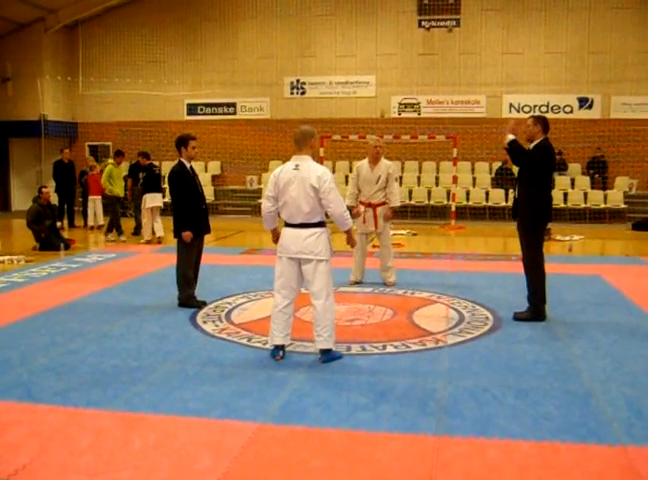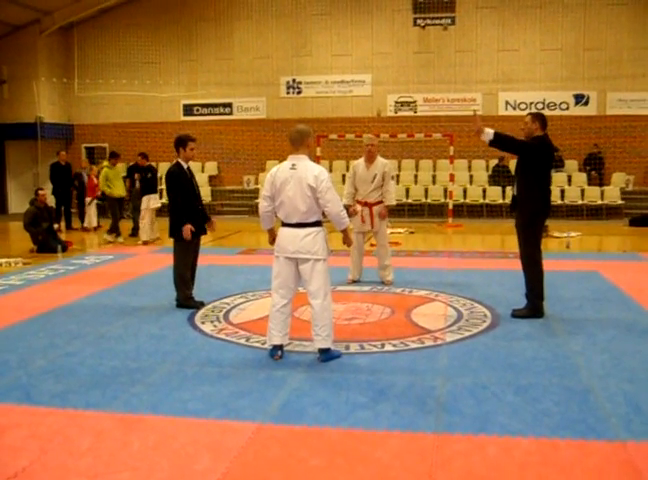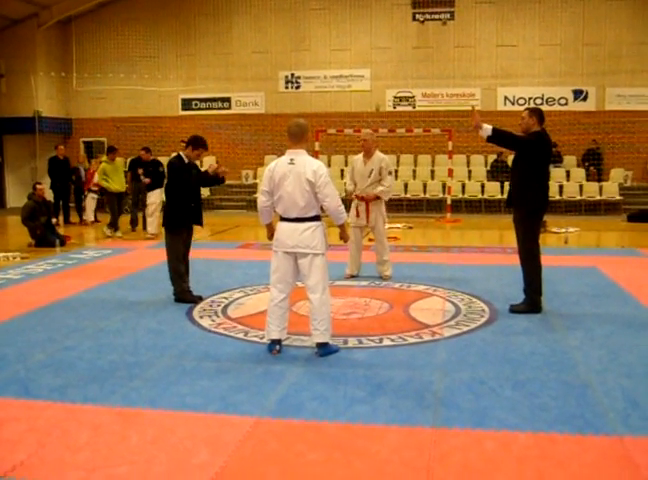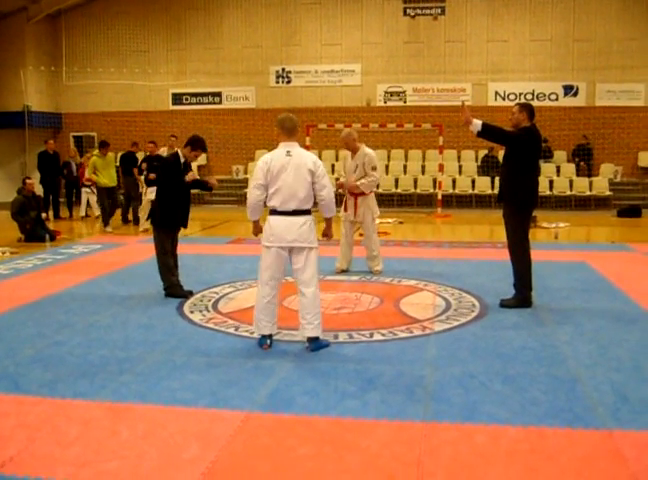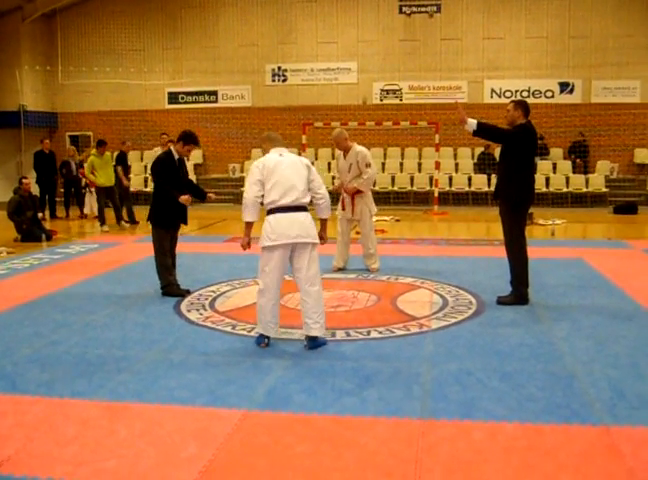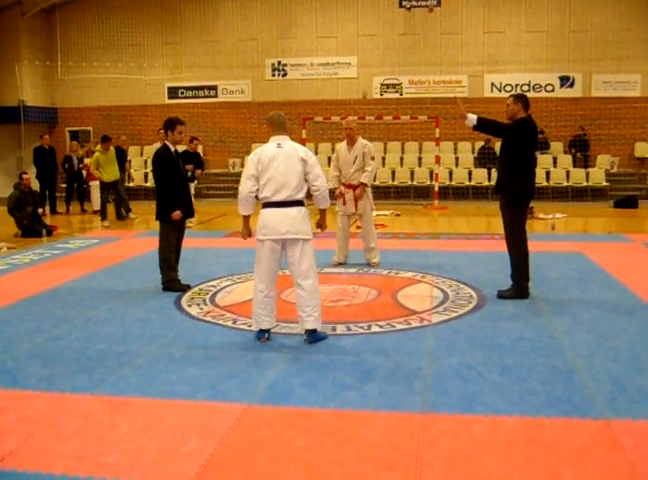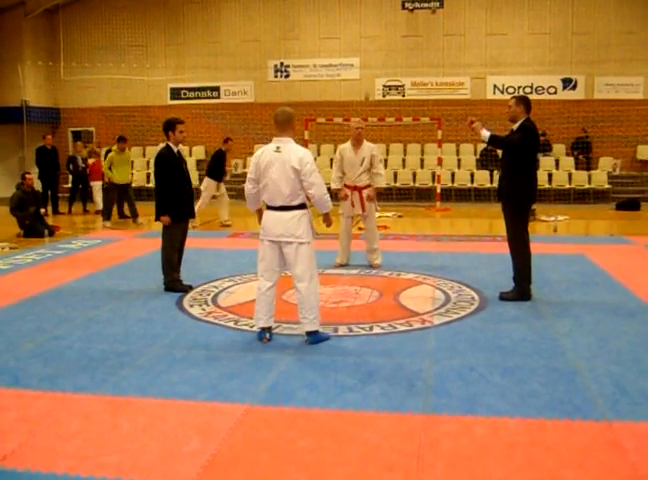
dt=0.3s
person 1, frame 1
left shoulder: (279, 172)
right shoulder: (321, 172)
left elbow: (268, 208)
right elbow: (336, 207)
left wrist: (273, 231)
right wrist: (349, 233)
left hip: (288, 237)
right hip: (314, 238)
left knee: (283, 294)
right knee: (321, 295)
left ankle: (278, 346)
right ankle: (325, 348)
person 1, frame 2
left shoulder: (275, 172)
right shoulder: (317, 172)
left elbow: (265, 207)
right elbow: (333, 207)
left wrist: (270, 231)
right wrist: (346, 232)
left hip: (285, 238)
right hip: (311, 238)
left knee: (281, 294)
right knee: (319, 295)
left ankle: (276, 345)
right ankle: (324, 348)
person 1, frame 3
left shoulder: (273, 167)
right shoulder: (316, 166)
left elbow: (264, 202)
right elbow: (331, 202)
left wrist: (269, 226)
right wrist: (342, 228)
left hip: (284, 232)
right hip: (310, 232)
left knee: (279, 288)
right knee: (317, 289)
left ankle: (274, 340)
right ankle: (322, 342)
person 1, frame 4
left shoulder: (267, 160)
right shoulder: (312, 160)
left elbow: (255, 197)
right elbow: (326, 196)
left wrist: (255, 223)
right wrist: (328, 224)
left hip: (275, 225)
right hip: (303, 225)
left knee: (268, 282)
right knee: (308, 284)
left ankle: (265, 335)
right ankle: (313, 337)
person 1, frame 5
left shoulder: (261, 163)
right shoulder: (303, 162)
left elbow: (252, 198)
right elbow: (321, 196)
left wrist: (247, 233)
right wrist: (324, 228)
left hip: (276, 224)
right hip: (303, 222)
left knee: (269, 283)
right knee: (310, 282)
left ankle: (265, 334)
right ankle: (313, 335)
person 1, frame 6
left shoulder: (258, 154)
right shoulder: (302, 152)
left elbow: (246, 190)
right elbow: (320, 186)
left wrist: (246, 223)
right wrist: (323, 215)
left hip: (269, 218)
right hip: (296, 216)
left knee: (264, 277)
right knee: (305, 275)
left ankle: (263, 329)
right ankle: (311, 329)
person 1, frame 7
left shoulder: (260, 155)
right shoulder: (301, 154)
left elbow: (251, 190)
right elbow: (317, 190)
left wrist: (259, 213)
right wrist: (327, 214)
left hip: (271, 220)
right hip: (296, 220)
left knee: (267, 277)
right knee: (305, 278)
left ankle: (264, 328)
right ankle: (312, 330)
person 2, frame 1
left shoulder: (544, 148)
right shoulder: (538, 148)
left elbow: (523, 161)
right elbow: (521, 161)
left wrist: (511, 137)
right wrist: (511, 141)
left hip: (534, 212)
right hip: (530, 210)
left knee: (533, 260)
right knee: (532, 260)
left ankle: (537, 309)
right ankle: (536, 307)
person 2, frame 2
left shoulder: (541, 144)
right shoulder: (536, 145)
left elbow: (515, 145)
right elbow: (516, 147)
left wrist: (485, 132)
right wrist: (485, 133)
left hip: (533, 208)
right hip: (529, 206)
left knee: (530, 256)
right knee: (530, 256)
left ankle: (535, 306)
right ankle: (534, 303)
person 2, frame 3
left shoulder: (539, 139)
right shoulder: (534, 140)
left elbow: (514, 141)
right elbow: (514, 143)
left wrist: (483, 128)
right wrist: (483, 128)
left hip: (530, 203)
right hip: (527, 202)
left knee: (529, 251)
right knee: (528, 251)
left ankle: (533, 301)
right ankle: (533, 299)
person 2, frame 4
left shoulder: (529, 134)
right shoulder: (524, 135)
left elbow: (504, 136)
right elbow: (504, 137)
left wrist: (473, 123)
right wrist: (474, 123)
left hip: (520, 198)
right hip: (518, 197)
left knee: (518, 246)
right knee: (518, 246)
left ankle: (523, 296)
right ankle: (523, 293)
person 2, frame 5
left shoulder: (525, 131)
right shoulder: (520, 132)
left elbow: (500, 134)
right elbow: (500, 136)
left wrist: (468, 122)
right wrist: (469, 122)
left hip: (516, 195)
right hip: (514, 194)
left knee: (515, 244)
right knee: (515, 243)
left ankle: (519, 293)
right ankle: (519, 291)
person 2, frame 6
left shoulder: (525, 125)
right shoulder: (519, 126)
left elbow: (500, 128)
right elbow: (500, 130)
left wrist: (468, 117)
right wrist: (468, 117)
left hip: (517, 190)
right hip: (514, 188)
left knee: (516, 238)
right knee: (515, 237)
left ankle: (520, 287)
right ankle: (520, 284)
person 2, frame 7
left shoulder: (527, 129)
right shoulder: (521, 129)
left elbow: (510, 144)
right elbow: (507, 143)
left wrist: (483, 133)
right wrist: (480, 130)
left hip: (519, 193)
right hip: (515, 192)
left knee: (518, 240)
right knee: (518, 240)
left ankle: (522, 289)
right ankle: (522, 286)
person 3, frame 1
left shoulder: (190, 170)
right shoulder: (177, 172)
right elbow: (179, 203)
left wrist: (202, 224)
right wrist: (184, 228)
left hip: (197, 225)
right hip: (188, 227)
left knee: (194, 263)
right knee: (186, 263)
left ankle: (189, 295)
right ankle: (185, 298)
person 3, frame 2
left shoulder: (187, 171)
right shoulder: (174, 172)
right elbow: (175, 201)
left wrist: (206, 218)
right wrist: (184, 223)
left hip: (196, 223)
right hip: (186, 224)
left knee: (191, 263)
right knee: (182, 264)
left ankle: (186, 295)
right ankle: (184, 298)
person 3, frame 3
left shoulder: (191, 165)
right shoulder: (174, 164)
left elbow: (202, 181)
right elbow: (187, 183)
left wrist: (218, 175)
right wrist: (208, 173)
left hip: (187, 217)
right hip: (176, 218)
left knee: (183, 256)
right knee: (176, 256)
left ankle: (183, 290)
right ankle: (181, 292)
person 3, frame 4
left shoulder: (185, 164)
right shoulder: (168, 162)
left elbow: (191, 182)
right elbow: (164, 185)
left wrist: (208, 184)
right wrist: (184, 180)
left hip: (175, 215)
right hip: (163, 215)
left knee: (171, 252)
right knee: (165, 252)
left ankle: (174, 285)
right ankle: (171, 287)
person 3, frame 5
left shoulder: (180, 161)
right shoulder: (162, 160)
left elbow: (186, 183)
right elbow: (161, 187)
left wrist: (204, 195)
right wrist: (178, 197)
left hip: (174, 214)
right hip: (162, 214)
left knee: (170, 251)
right knee: (163, 251)
left ankle: (171, 284)
right ankle: (168, 285)
person 3, frame 6
left shoulder: (175, 153)
right shoulder: (161, 155)
right elbow: (162, 186)
left wrist: (184, 206)
right wrist: (172, 208)
left hip: (180, 208)
right hip: (170, 210)
left knee: (176, 246)
right knee: (168, 246)
left ankle: (173, 279)
right ankle: (169, 281)
person 3, frame 7
left shoulder: (177, 154)
right shoulder: (164, 155)
right elbow: (161, 187)
left wrist: (188, 208)
right wrist: (164, 212)
left hip: (182, 210)
right hip: (172, 211)
left knee: (179, 247)
right knee: (170, 246)
left ankle: (175, 279)
right ankle: (171, 281)
person 4, frame 1
left shoulder: (388, 166)
right shoulder: (359, 166)
left elbow: (392, 189)
right elbow: (353, 188)
left wrist: (390, 208)
right wrist: (353, 206)
left hip: (381, 210)
right hip: (363, 210)
left knee: (385, 245)
right knee: (360, 245)
left ankle: (388, 277)
right ankle: (356, 276)
person 4, frame 2
left shoulder: (384, 164)
right shoulder: (356, 165)
left elbow: (389, 187)
right elbow: (350, 187)
left wrist: (386, 206)
right wrist: (350, 205)
left hip: (377, 208)
right hip: (360, 209)
left knee: (382, 243)
right knee: (357, 244)
left ankle: (386, 276)
right ankle: (354, 275)
person 4, frame 3
left shoulder: (382, 159)
right shoulder: (356, 160)
left elbow: (387, 182)
right elbow: (351, 179)
left wrist: (375, 194)
right wrist: (350, 190)
left hip: (375, 203)
right hip: (358, 203)
left knee: (380, 238)
right knee: (355, 238)
left ankle: (385, 270)
right ankle: (352, 270)
person 4, frame 4
left shoulder: (368, 154)
right shoulder: (349, 156)
left elbow: (374, 177)
left wrist: (357, 186)
right wrist: (342, 183)
left hip: (364, 199)
right hip: (350, 199)
left knee: (370, 234)
right knee: (346, 233)
left ankle: (375, 265)
right ankle: (343, 264)
person 4, frame 5
left shoulder: (361, 152)
right shoulder: (340, 155)
left elbow: (370, 174)
left wrist: (356, 187)
right wrist: (338, 184)
left hip: (361, 197)
right hip: (346, 197)
left knee: (367, 232)
right knee: (342, 232)
left ankle: (372, 263)
right ankle: (339, 262)
person 4, frame 6
left shoulder: (366, 146)
right shoulder: (339, 148)
left elbow: (370, 169)
right elbow: (334, 170)
left wrist: (362, 187)
right wrist: (336, 188)
left hip: (361, 190)
right hip: (345, 191)
left knee: (368, 226)
right knee: (342, 226)
left ankle: (372, 257)
right ankle: (340, 257)
person 4, frame 7
left shoulder: (372, 148)
right shoulder: (342, 149)
left elbow: (378, 171)
right elbow: (337, 171)
left wrist: (374, 189)
right wrist: (339, 190)
left hip: (366, 192)
right hip: (348, 193)
left knee: (371, 227)
right knee: (345, 228)
left ankle: (374, 259)
right ankle: (342, 258)
